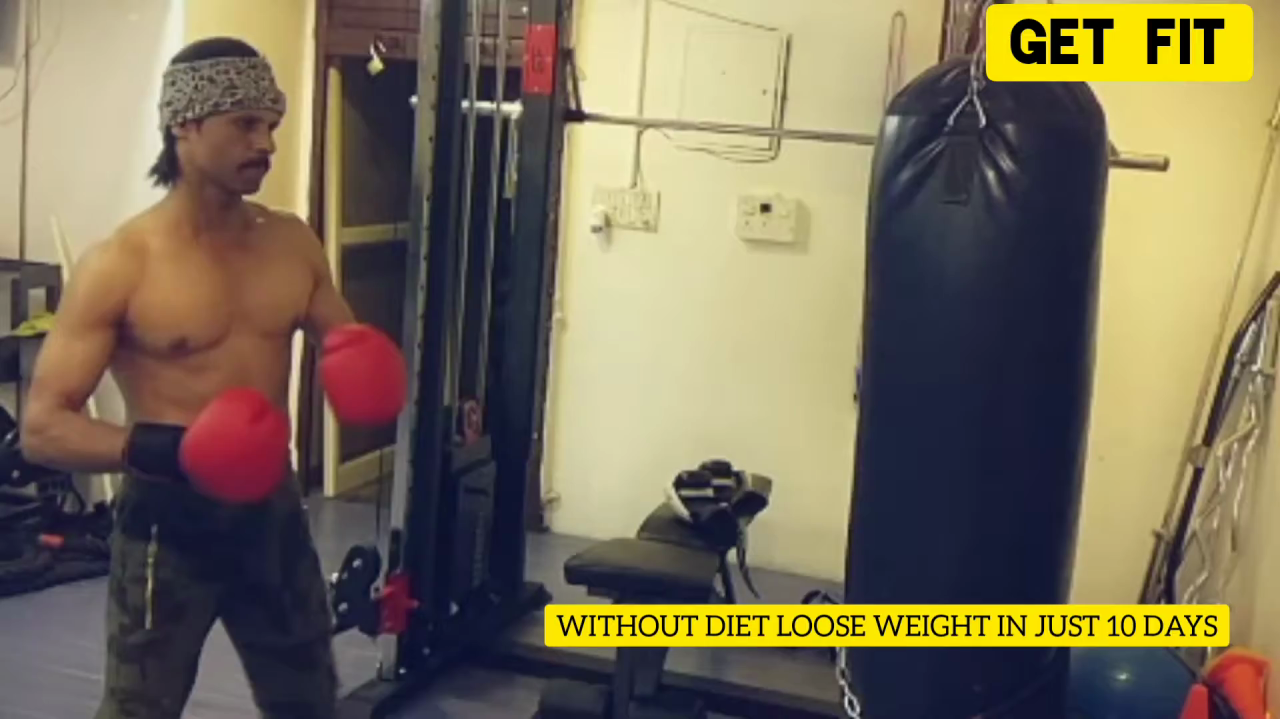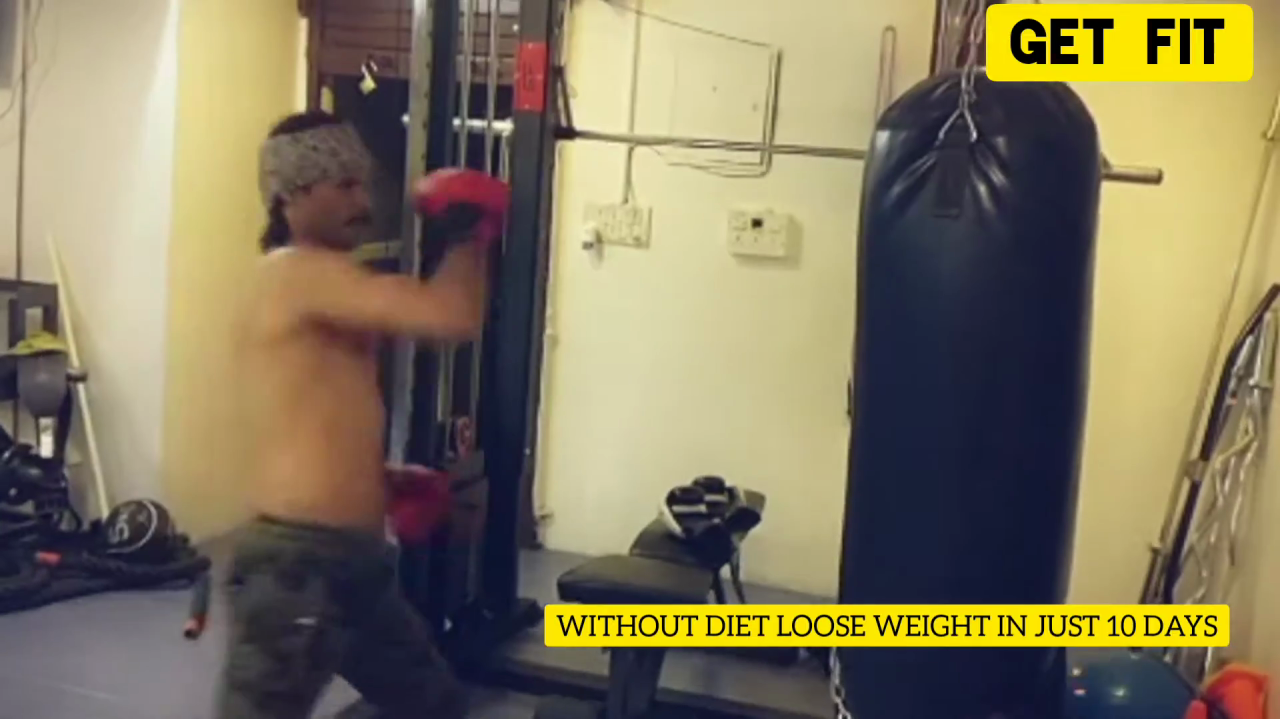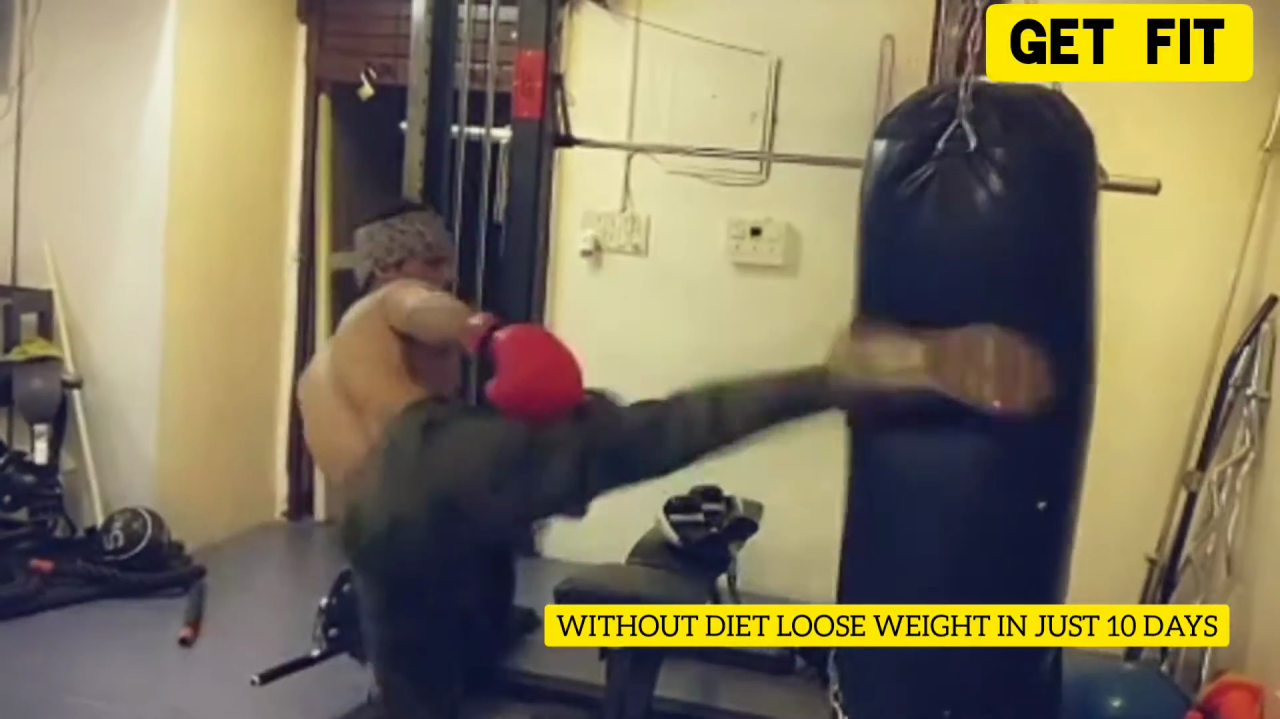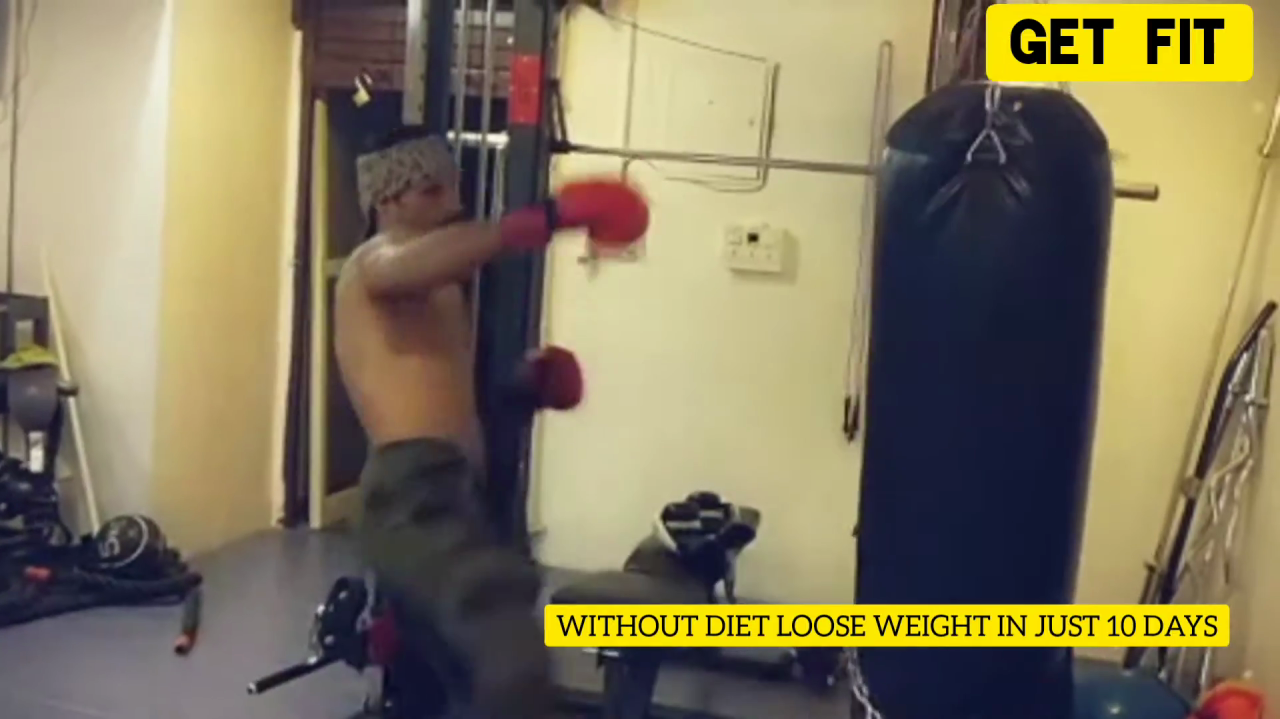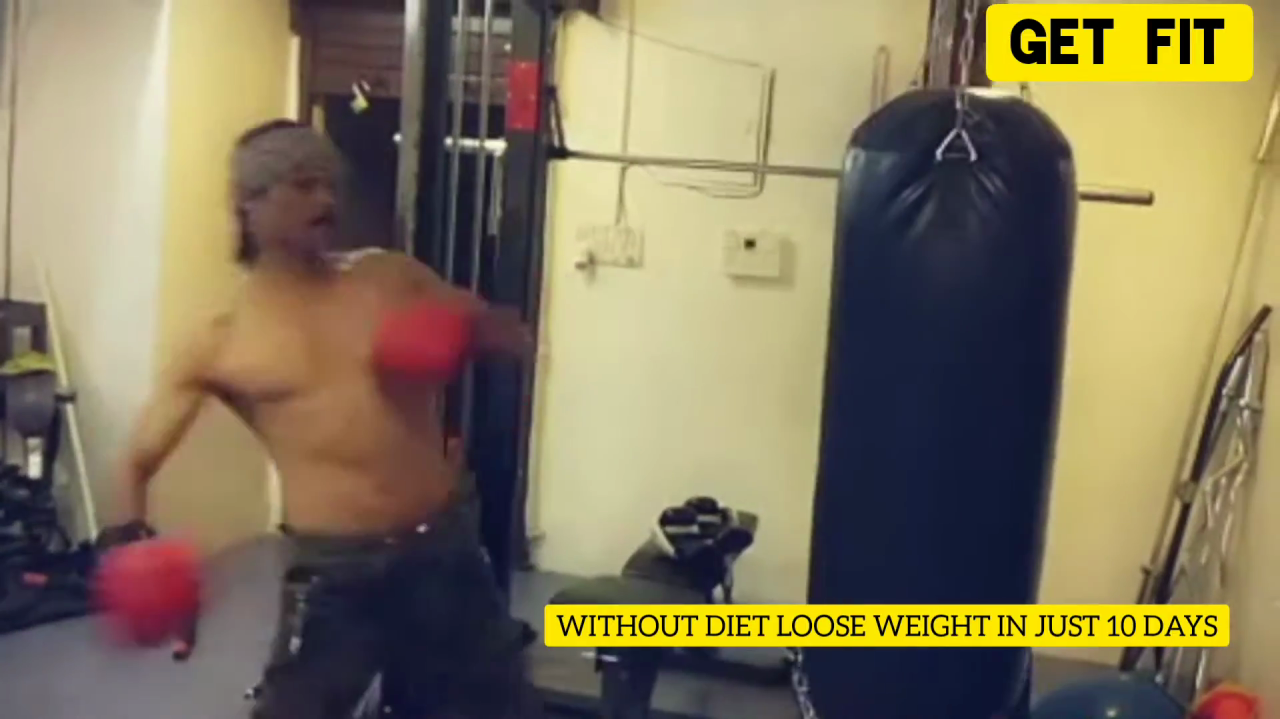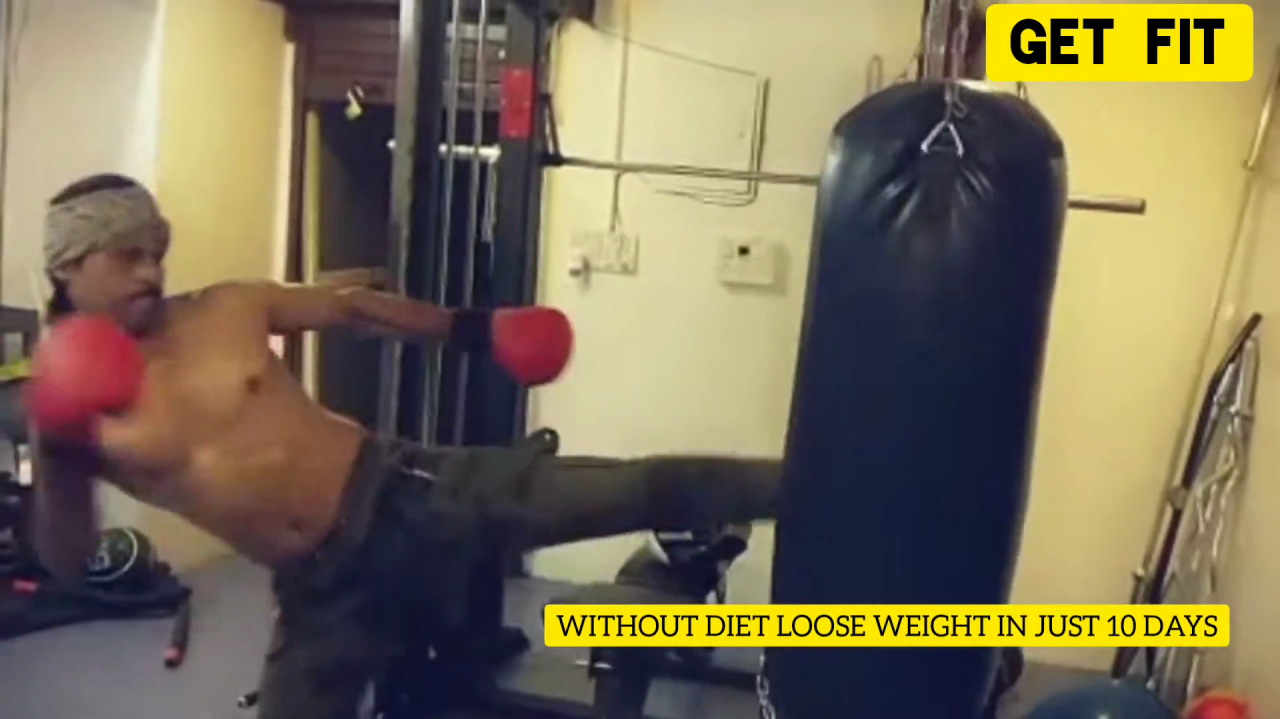
dt=0.3s
person 1, frame 1
left shoulder: (293, 244)
right shoulder: (119, 262)
left elbow: (349, 350)
right elbow: (40, 426)
left wrist: (368, 375)
right wrist: (159, 451)
left hip: (267, 517)
right hip: (167, 526)
person 1, frame 2
left shoulder: (326, 289)
right shoulder: (306, 275)
right elbow: (452, 317)
left wrist: (385, 481)
right wrist: (470, 236)
left hip: (356, 563)
right hip: (298, 574)
person 1, frame 3
left shoulder: (318, 376)
right shoulder: (393, 303)
right elbow: (431, 313)
right wrist: (484, 336)
left hip: (375, 524)
right hip: (429, 457)
right knee: (663, 427)
right ankle: (868, 370)
person 1, frame 4
right shoulder: (376, 260)
right elbow: (417, 262)
right wrist: (545, 216)
left hip: (427, 503)
right hip: (420, 499)
right knee: (512, 636)
person 1, frame 5
left shoulder: (386, 276)
right shoulder: (222, 339)
left elbow: (512, 337)
right elbow: (138, 460)
left wrist: (481, 327)
right wrist: (132, 536)
left hip: (442, 555)
right hip: (334, 578)
person 1, frame 6
left shoulder: (231, 308)
left elbow: (349, 303)
right elbow: (68, 559)
left wrist: (468, 325)
right wrist: (61, 461)
left hip: (402, 499)
right hip: (324, 584)
left knee: (638, 491)
left ankle: (784, 486)
